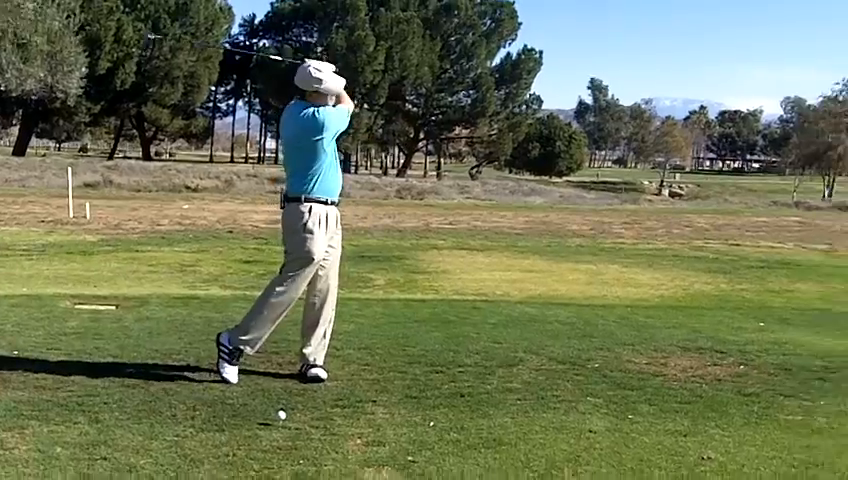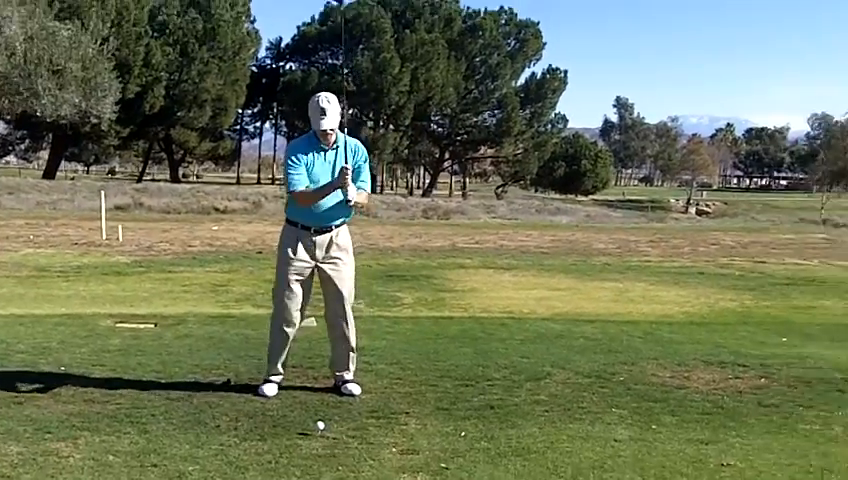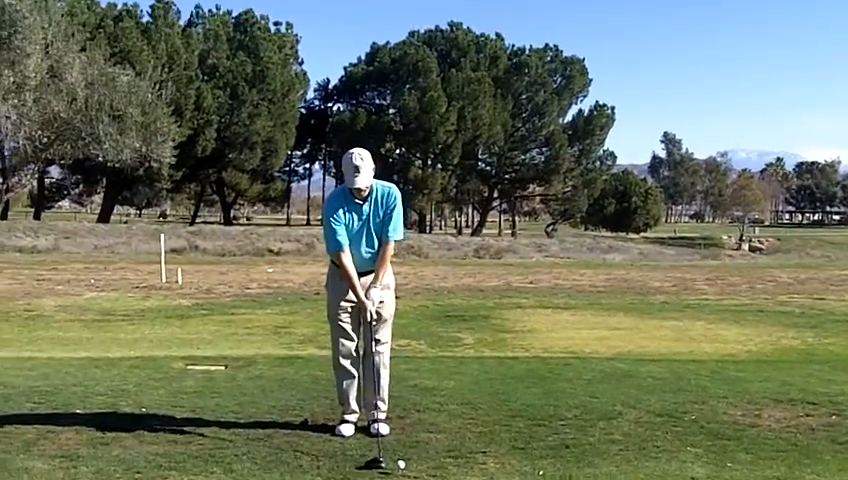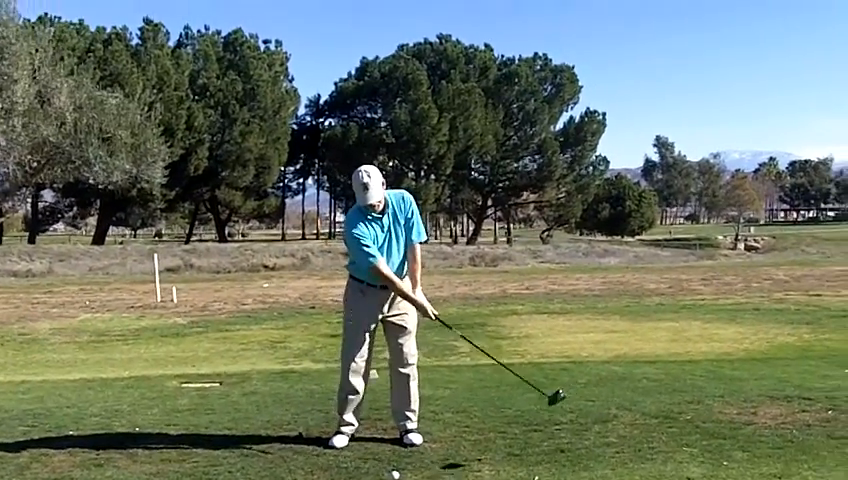
dt=1s
person 1, frame 1
left shoulder: (296, 110)
right shoulder: (318, 119)
left elbow: (338, 107)
right elbow: (347, 105)
right wrist: (334, 89)
left hip: (324, 213)
right hip: (310, 214)
left knee: (324, 292)
right knee: (290, 284)
left ankle: (312, 360)
right ankle: (235, 342)
person 1, frame 2
left shoulder: (355, 149)
right shoulder: (297, 150)
left elbow: (363, 198)
right elbow: (298, 198)
left wrist: (354, 194)
right wrist: (333, 186)
left hip: (336, 238)
right hip: (298, 237)
left knee: (341, 308)
right knee: (287, 309)
left ankle: (344, 374)
right ankle: (273, 373)
person 1, frame 3
left shoulder: (390, 194)
right shoulder: (334, 202)
left elbow: (388, 245)
right elbow: (341, 254)
left wrist: (375, 287)
right wrist: (360, 298)
left hip: (379, 276)
right hip: (343, 278)
left knee: (378, 347)
right knee: (345, 348)
left ankle: (377, 413)
right ankle: (349, 413)
person 1, frame 4
left shoulder: (404, 201)
right shoulder: (354, 223)
left elbow: (413, 249)
right elbow: (379, 269)
left wrist: (417, 289)
right wrist: (414, 300)
left hip: (400, 292)
right hip: (363, 292)
left knee: (405, 360)
right knee: (354, 362)
left ankle: (407, 424)
right ankle: (346, 425)
